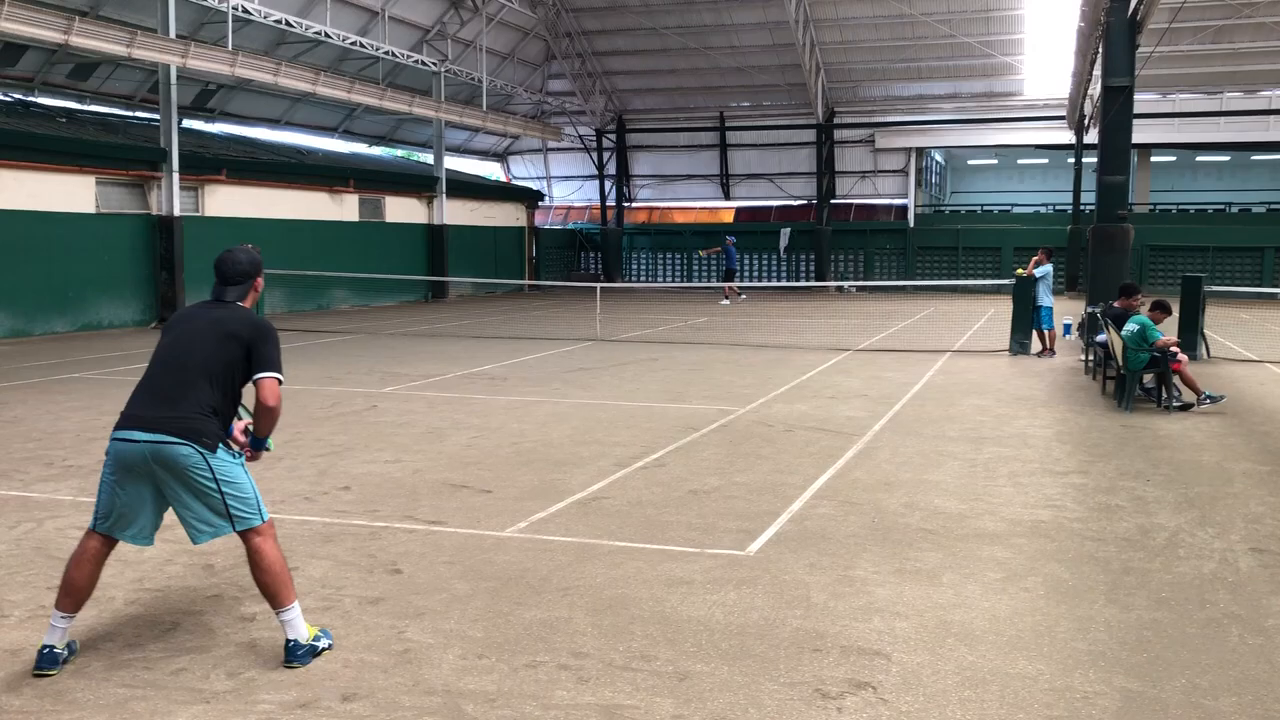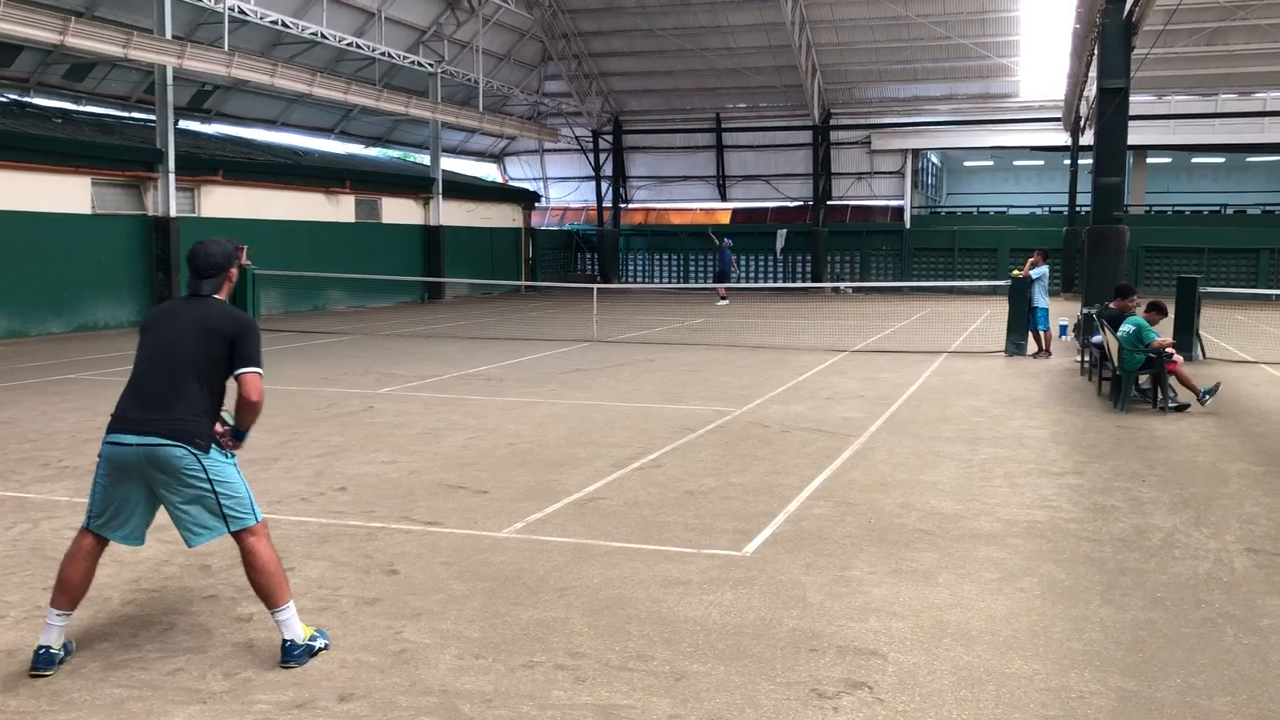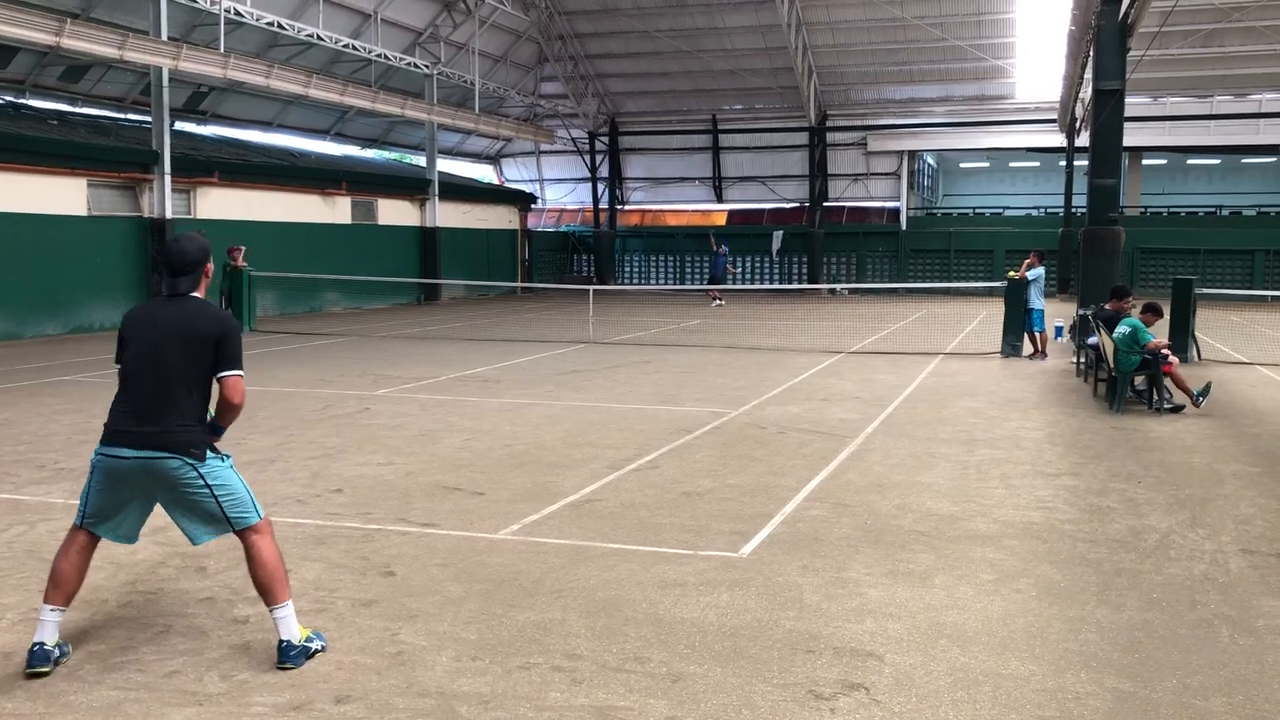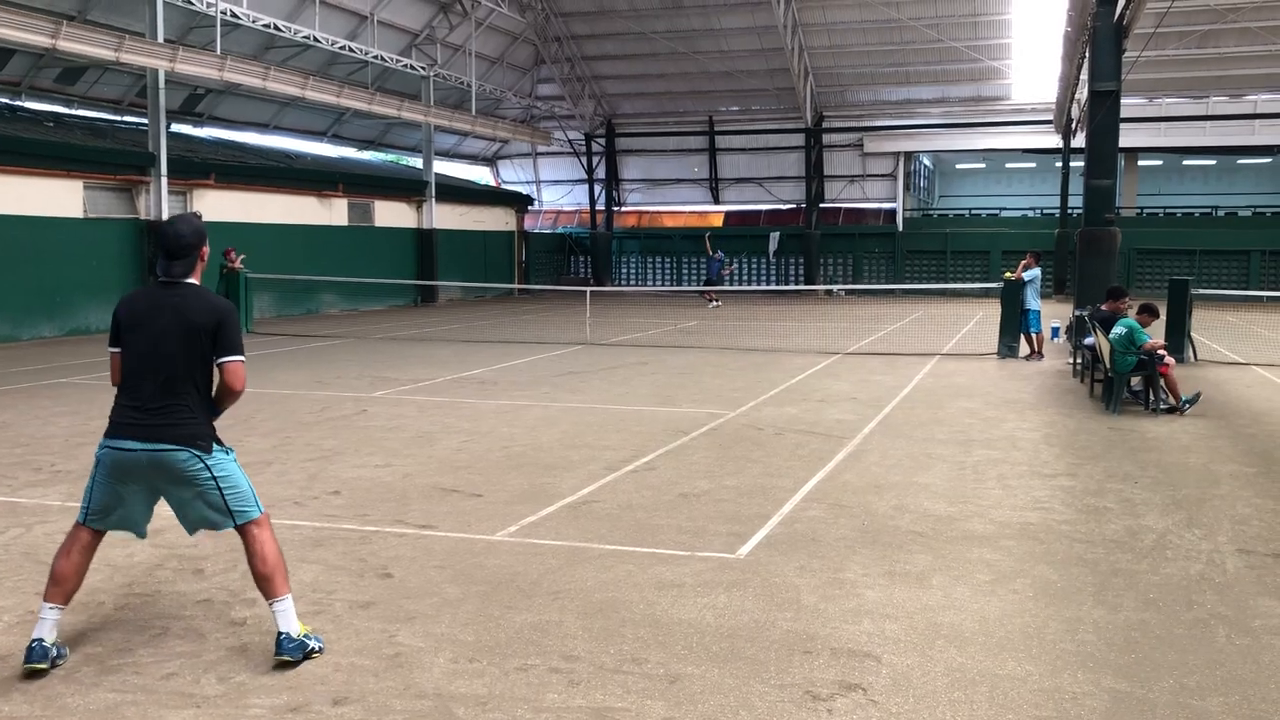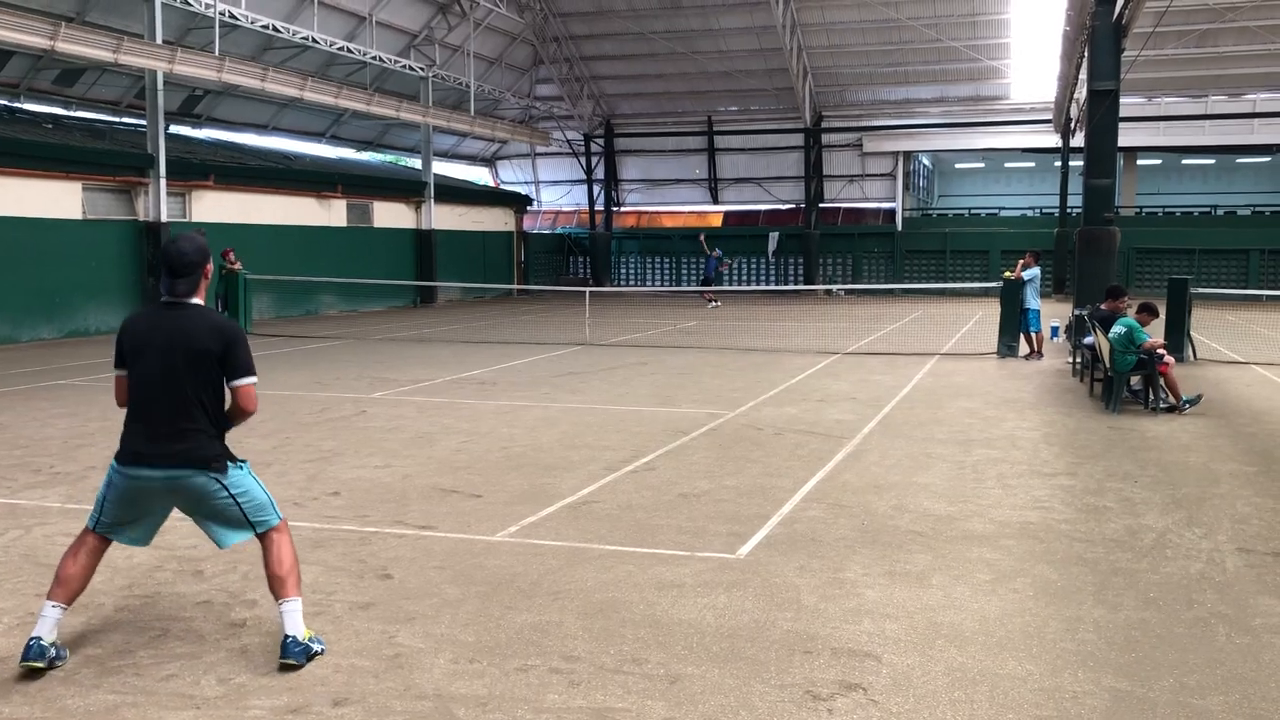
dt=0.2s
person 1, frame 1
left shoulder: (181, 319)
right shoulder: (258, 329)
right elbow: (269, 401)
left wrist: (228, 427)
right wrist: (258, 440)
left hip: (129, 435)
right hip: (189, 442)
left knee: (100, 536)
right knee: (258, 531)
left ankle: (53, 644)
right ankle: (299, 637)
person 1, frame 2
left shoulder: (156, 316)
right shoulder: (238, 323)
right elbow: (251, 396)
right wrist: (236, 433)
left hip: (122, 437)
right hip: (183, 443)
left knee: (92, 535)
right knee: (251, 532)
left ankle: (49, 645)
right ankle: (295, 637)
person 1, frame 3
left shoulder: (134, 318)
right shoulder: (220, 322)
right elbow: (233, 398)
right wrist: (214, 428)
left hip: (117, 447)
right hip: (182, 452)
left knee: (83, 533)
right knee: (256, 531)
left ankle: (44, 643)
right ankle: (291, 638)
person 1, frame 4
left shoulder: (128, 305)
right shoulder: (218, 310)
left elbow: (117, 376)
right elbow: (234, 384)
left hip: (123, 441)
right hip: (188, 444)
left knee: (86, 531)
right knee: (256, 526)
left ankle: (42, 640)
right ankle: (290, 633)
person 1, frame 5
left shoulder: (132, 326)
right shoulder: (224, 330)
left elbow: (122, 396)
right elbow: (247, 405)
left hip: (136, 463)
right hip: (202, 464)
left knee: (93, 537)
right knee: (274, 532)
left ankle: (41, 639)
right ankle: (296, 637)
